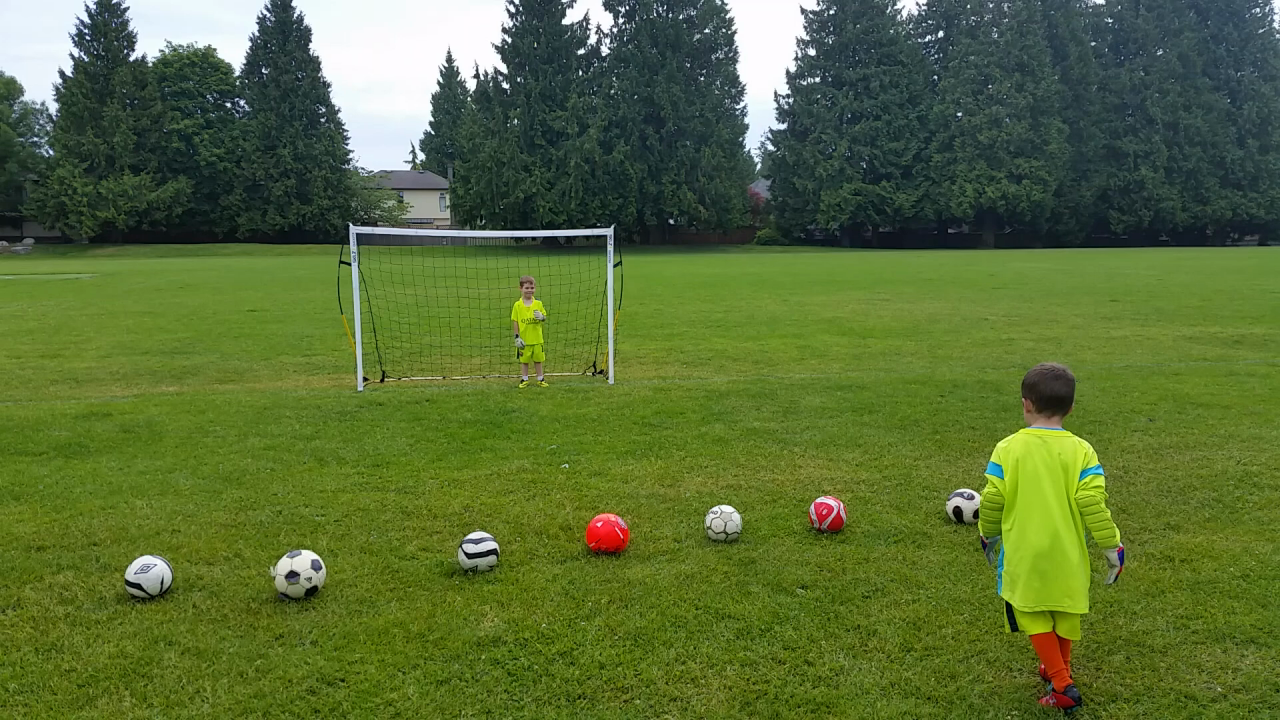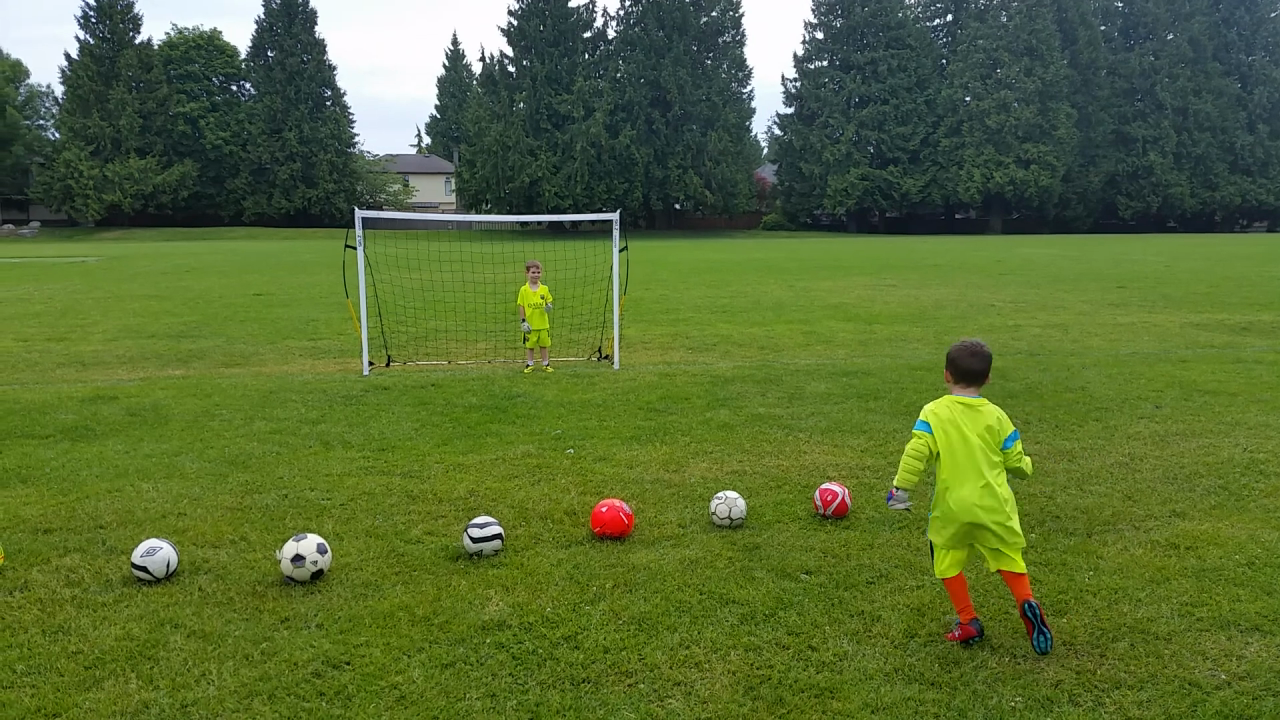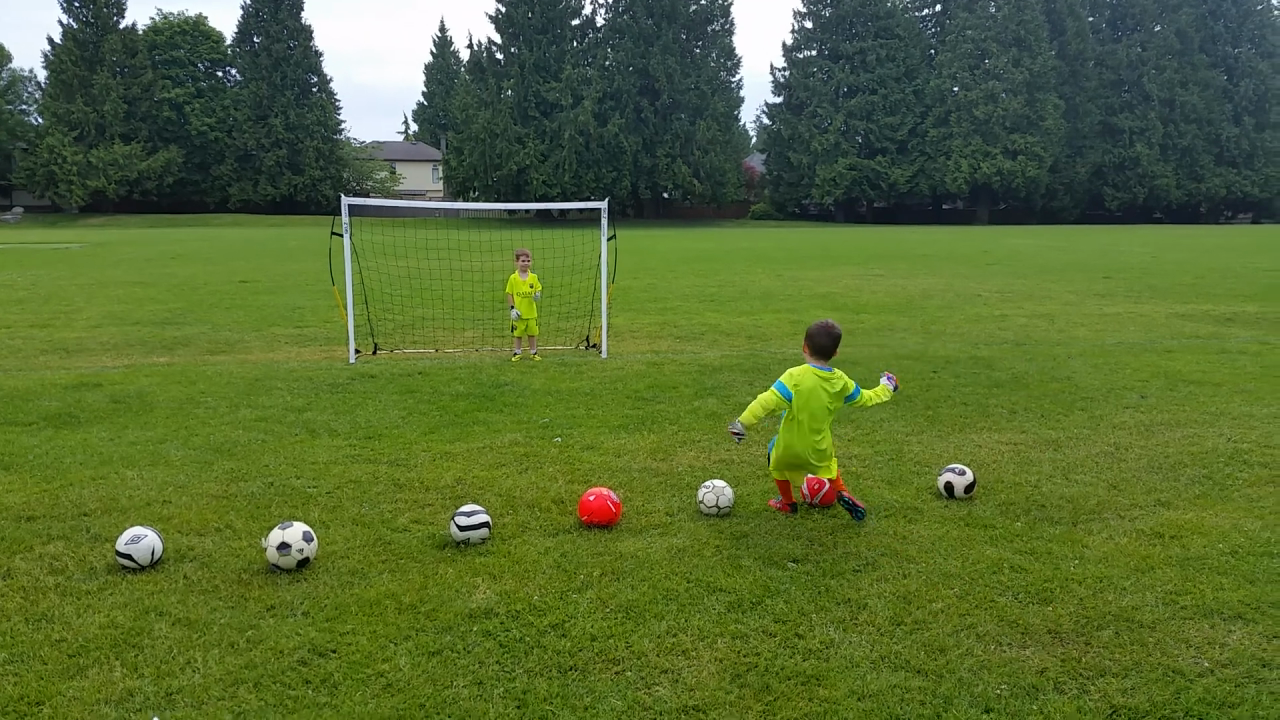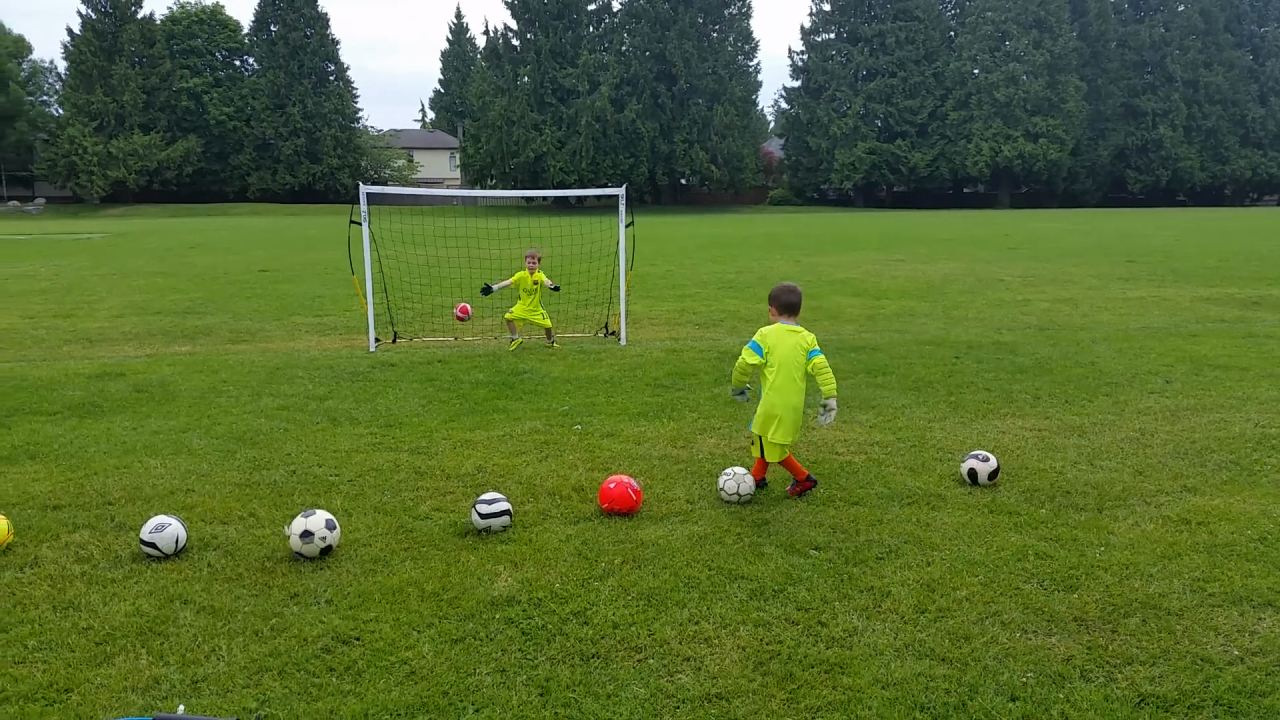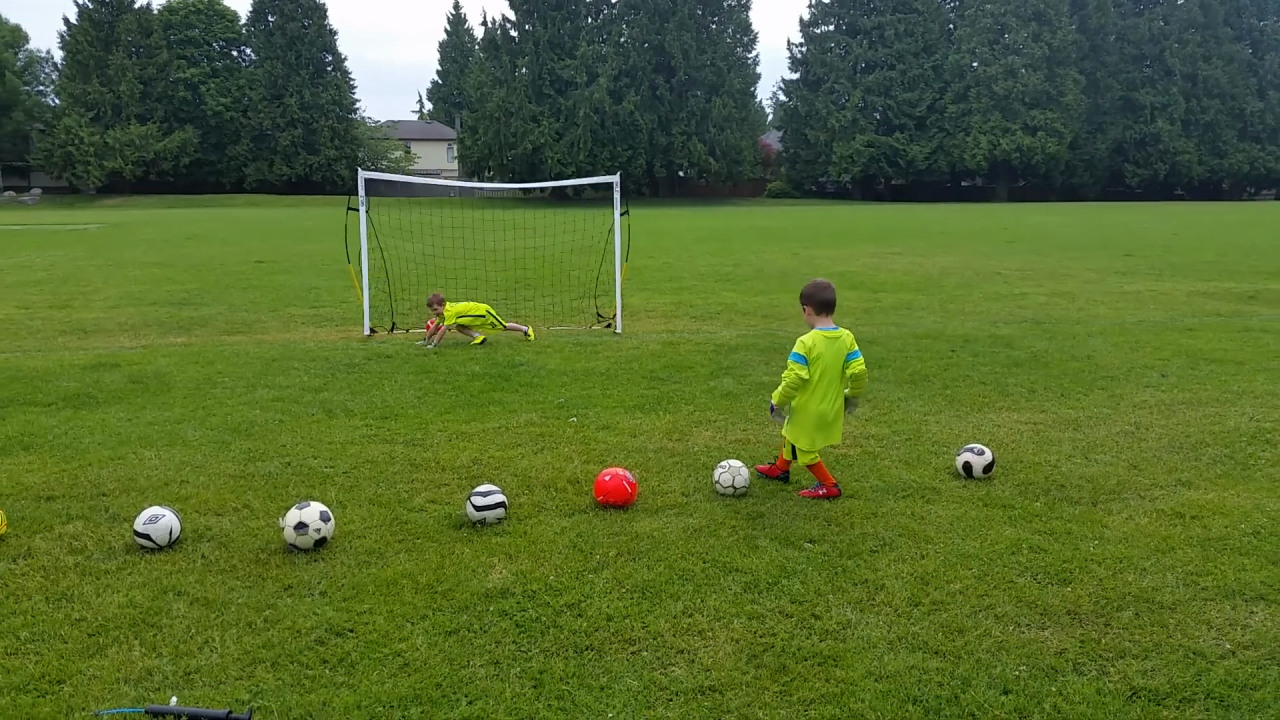
dt=0.5s
person 1, frame 1
left shoulder: (1008, 448)
right shoulder: (1082, 451)
left elbow: (992, 500)
right elbow: (1094, 505)
left wrist: (988, 537)
right wrist: (1113, 547)
left hip: (1024, 552)
right hip: (1068, 553)
left knee: (1035, 619)
right knee: (1064, 615)
left ankle: (1063, 687)
right ankle: (1058, 670)
person 1, frame 2
left shoulder: (933, 412)
right shoulder: (997, 415)
left elbow: (916, 454)
right elbow: (1016, 462)
left wrist: (899, 488)
right wrist: (1027, 465)
left hip: (953, 506)
right hip: (995, 505)
left knee: (948, 561)
right knee: (1009, 559)
left ankle: (968, 623)
right ankle: (1028, 604)
person 1, frame 3
left shoulder: (794, 376)
right shoulder: (840, 381)
left elbow: (769, 401)
right elbow: (865, 399)
left wrist: (743, 422)
right wrist: (886, 387)
left hip: (791, 446)
right hip: (818, 446)
left knee: (781, 466)
right knee: (829, 467)
left ankle: (787, 502)
right ankle: (843, 495)
person 1, frame 4
left shoulder: (765, 334)
right shoulder: (807, 339)
left elbow: (746, 364)
right elbow: (822, 369)
left wrist: (737, 386)
right wrist: (830, 398)
left hip: (775, 404)
right hip: (794, 406)
left knee: (773, 448)
right knee: (762, 438)
left ankle: (803, 478)
right ankle: (756, 477)
person 1, frame 5
left shoulder: (806, 343)
right shoulder: (846, 338)
left elbow: (793, 379)
right elbow: (858, 372)
left wrist: (777, 402)
right wrist: (853, 396)
left hip: (807, 410)
right hip: (830, 408)
left knee: (803, 448)
right knee: (799, 441)
left ankle: (829, 486)
right ankle: (780, 469)
